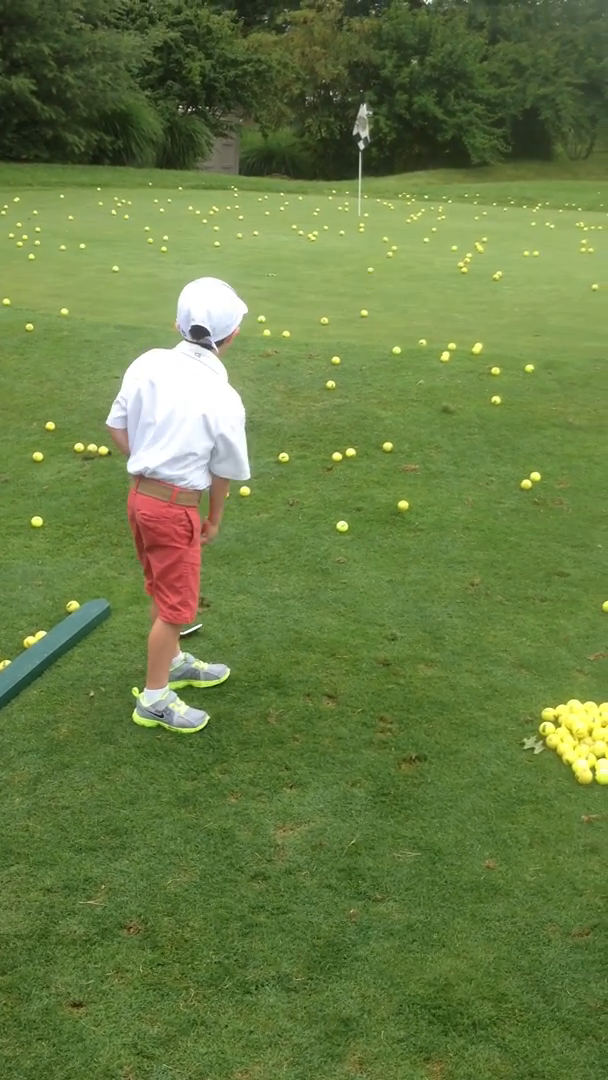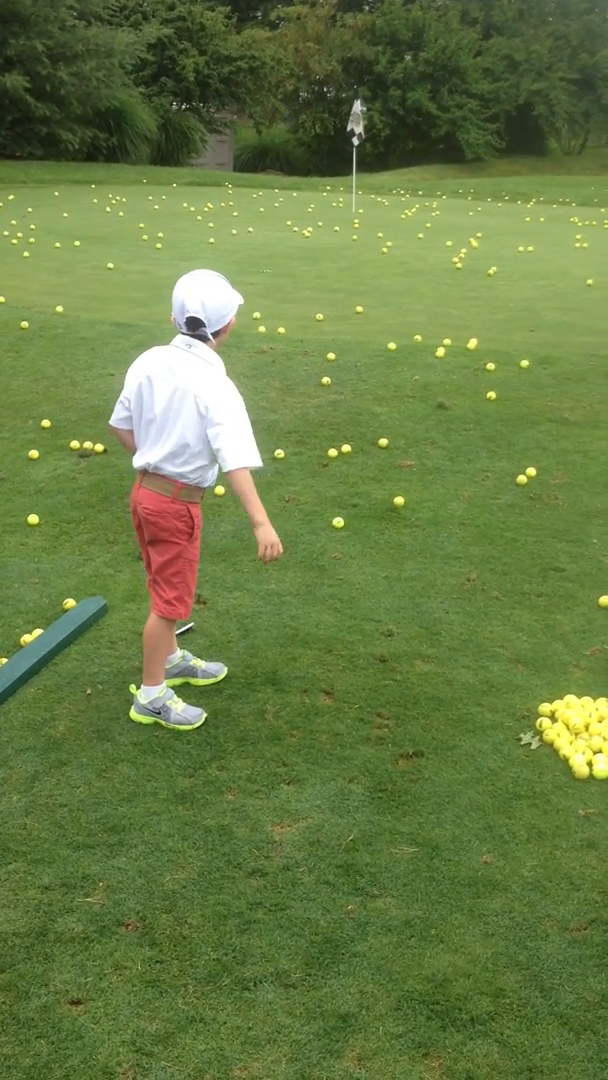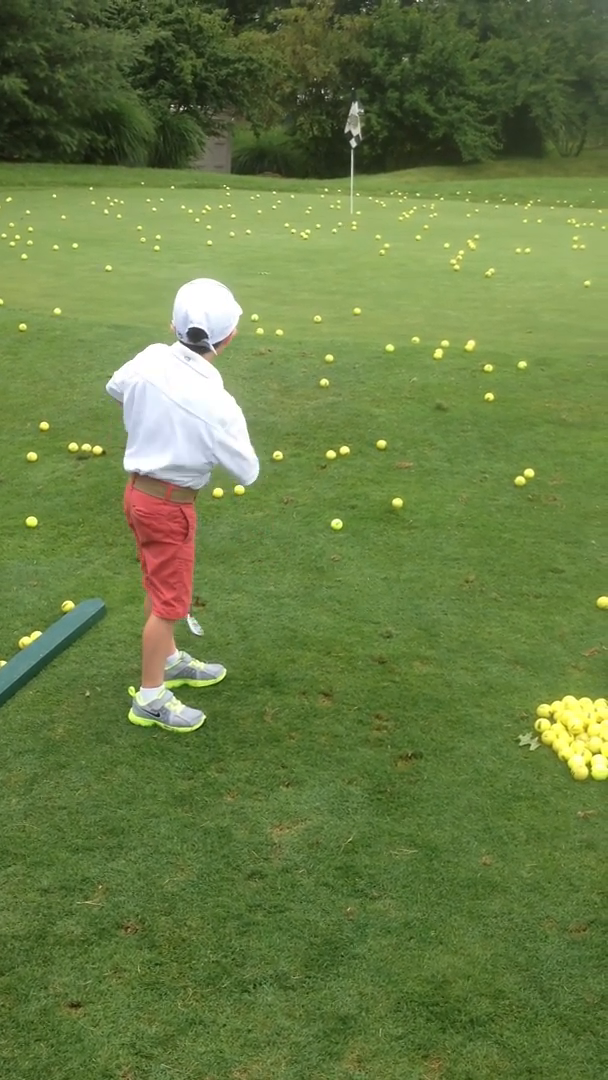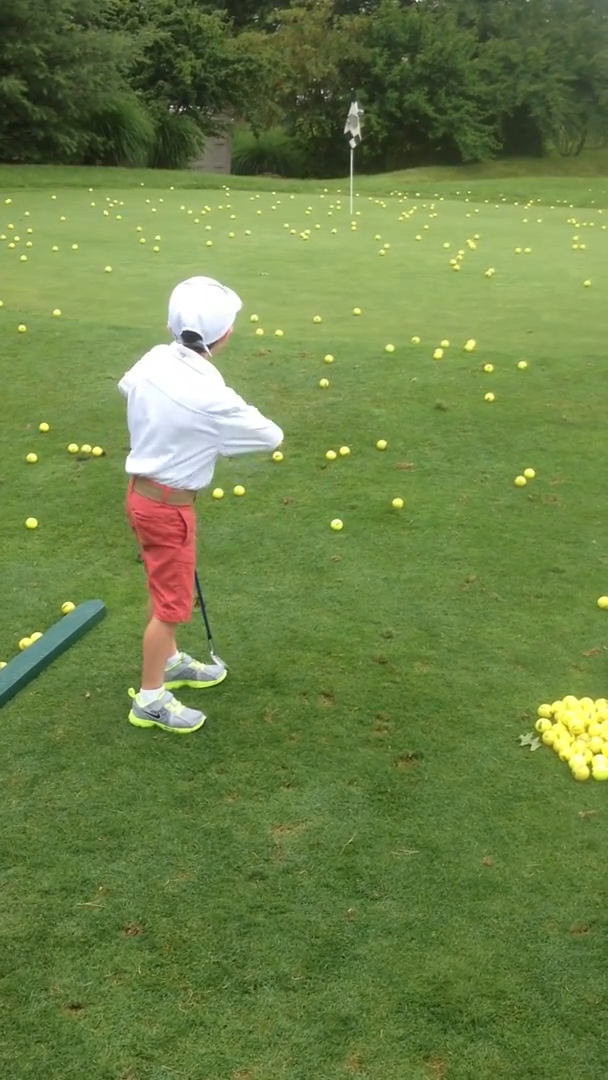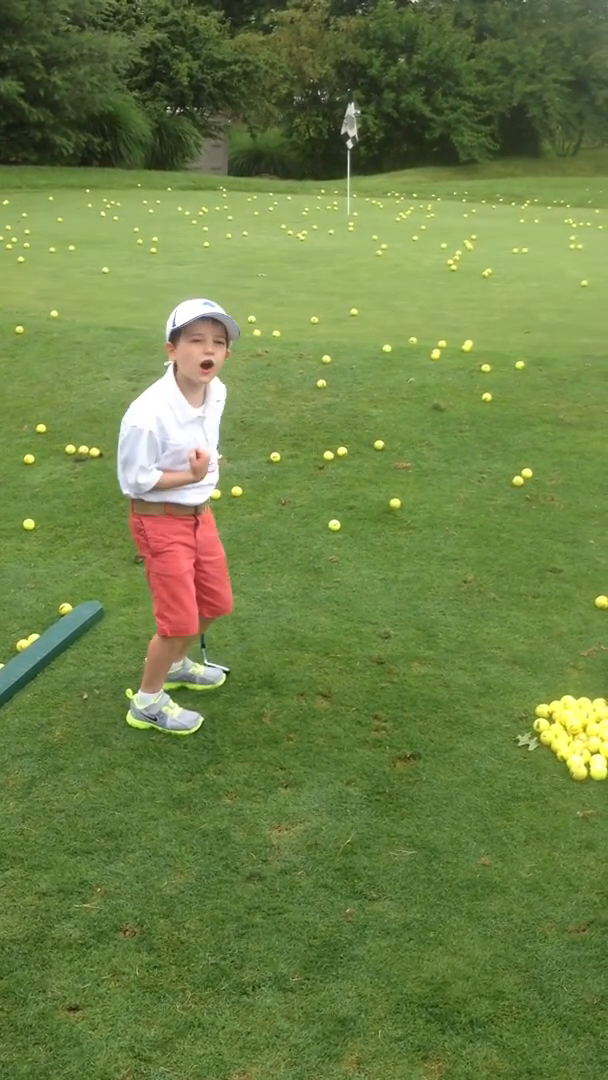
dt=0.4s
person 1, frame 1
left shoulder: (148, 364)
right shoulder: (222, 397)
left elbow: (116, 427)
right elbow: (228, 471)
right wrist: (215, 517)
left hip: (140, 495)
right hip: (175, 507)
left knee: (164, 591)
right knee: (175, 603)
left ankle: (173, 662)
right ankle: (154, 698)
person 1, frame 2
left shoulder: (149, 362)
right shoulder: (215, 386)
left elbow: (122, 427)
right elbow: (236, 462)
right wrist: (262, 524)
left hip: (144, 489)
right hip: (176, 501)
left knee: (164, 587)
right knee: (169, 598)
left ankle: (170, 658)
right ankle: (151, 695)
person 1, frame 3
left shoulder: (150, 359)
right shoulder: (215, 403)
left elbow: (117, 389)
right elbow: (247, 472)
right wrist: (240, 448)
left hip: (138, 489)
right hip: (170, 504)
left knee: (161, 588)
right knee: (168, 599)
left ankle: (168, 660)
right ankle: (149, 697)
person 1, frame 4
left shoulder: (155, 359)
right shoulder: (211, 397)
left elbow: (128, 390)
right elbow: (268, 437)
right wrist: (248, 412)
left hip: (142, 490)
right hip: (168, 506)
left knee: (164, 590)
right knee: (170, 602)
left ankle: (169, 660)
right ankle: (151, 698)
person 1, frame 5
left shoulder: (215, 392)
right shoulder: (148, 414)
right elbow: (134, 481)
right wrist: (187, 477)
left hip: (200, 514)
right hip: (160, 523)
left knee: (216, 603)
right knee: (180, 621)
left ankle: (175, 664)
right ankle: (147, 701)
